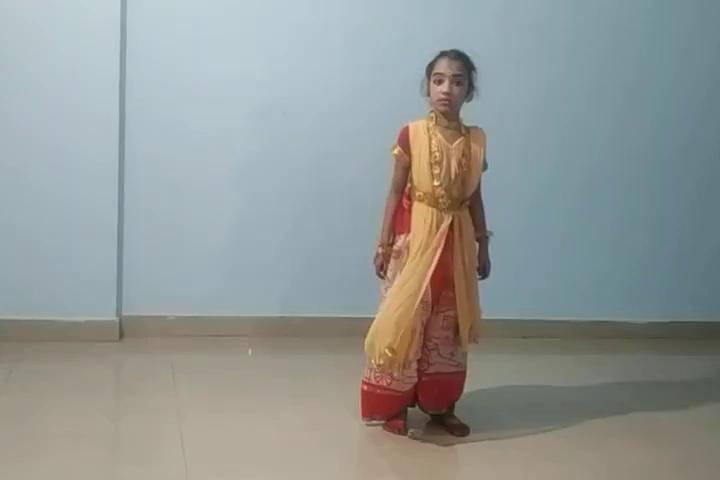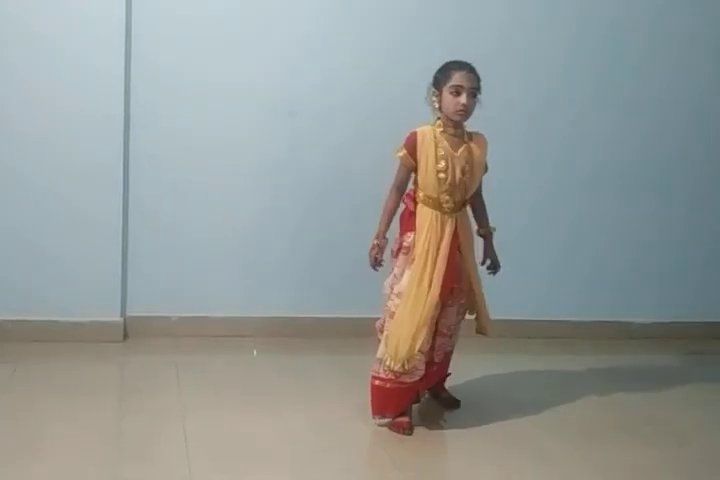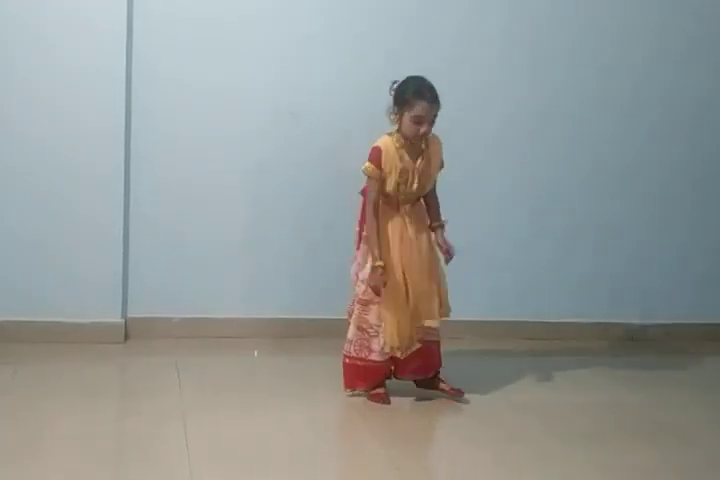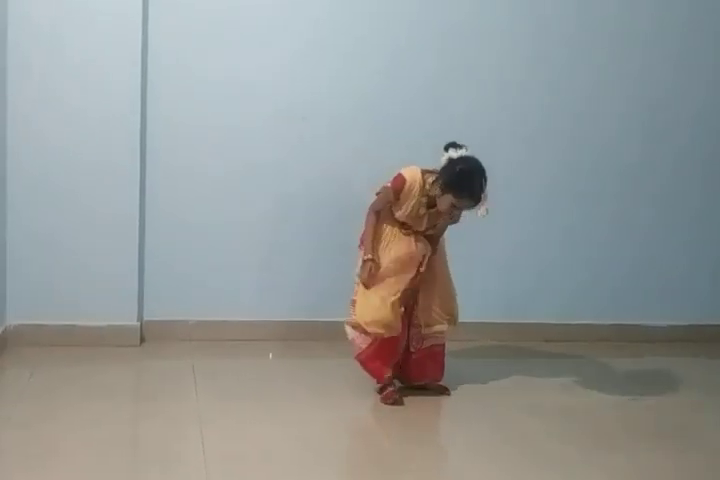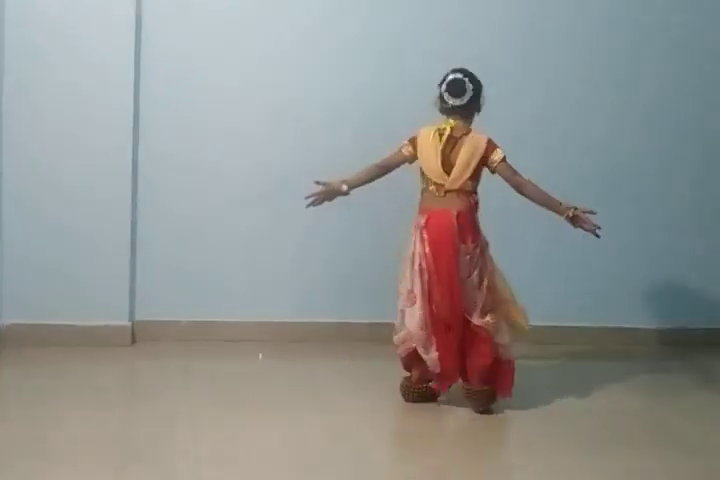
dt=1s
person 1, frame 1
left shoulder: (475, 140)
right shoulder: (411, 134)
left elbow: (475, 196)
right elbow: (396, 191)
left wrist: (483, 246)
right wrist: (384, 243)
left hip: (456, 239)
right hip: (414, 236)
left knee: (449, 326)
right knee: (405, 321)
left ankle: (441, 406)
right ankle: (394, 405)
person 1, frame 2
left shoulder: (477, 145)
right shoulder: (418, 139)
left elbow: (475, 196)
right elbow: (397, 188)
left wrist: (488, 240)
right wrist: (380, 237)
left hip: (456, 236)
right hip: (419, 234)
left knee: (447, 317)
right knee: (408, 315)
left ankle: (433, 382)
right ankle: (397, 406)
person 1, frame 3
left shoulder: (434, 148)
right shoulder: (381, 151)
left elbow: (429, 196)
right elbow: (373, 208)
left wrist: (440, 234)
right wrist: (377, 260)
left hip: (417, 227)
right hip: (383, 227)
left knee: (425, 297)
right knee: (376, 301)
left ankle: (428, 373)
right ankle: (372, 378)
person 1, frame 4
left shoulder: (454, 203)
right shoulder: (407, 181)
left elbow: (435, 237)
right elbow: (374, 211)
left wrist: (422, 273)
right wrist: (369, 256)
left hip: (422, 247)
right hip: (389, 240)
left knee: (432, 310)
right knee: (379, 309)
left ankle: (421, 375)
right ankle: (385, 378)
person 1, frame 5
left shoulder: (422, 138)
right shoulder: (482, 144)
left elbow: (382, 167)
right elbow: (520, 183)
left wrist: (341, 187)
right wrist: (567, 212)
left hip: (426, 227)
right hip: (461, 230)
left knee: (420, 308)
right knee: (474, 311)
left ankle: (418, 381)
right ankle: (481, 389)
